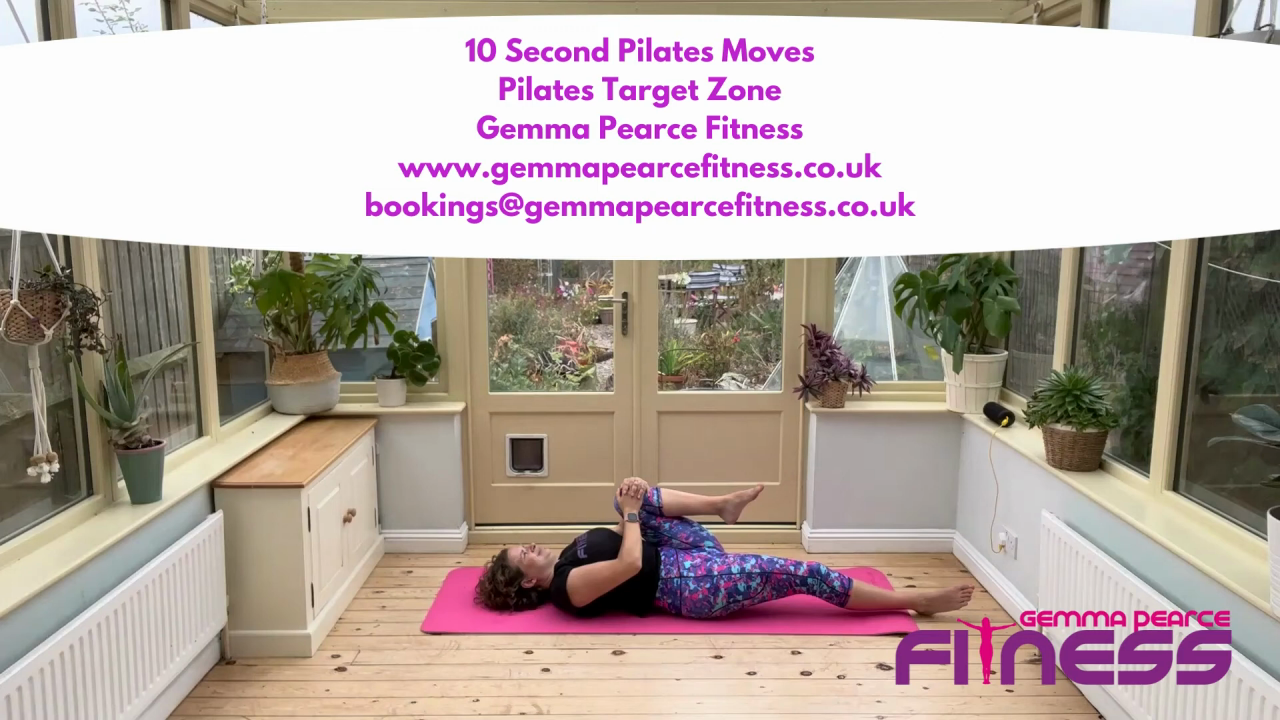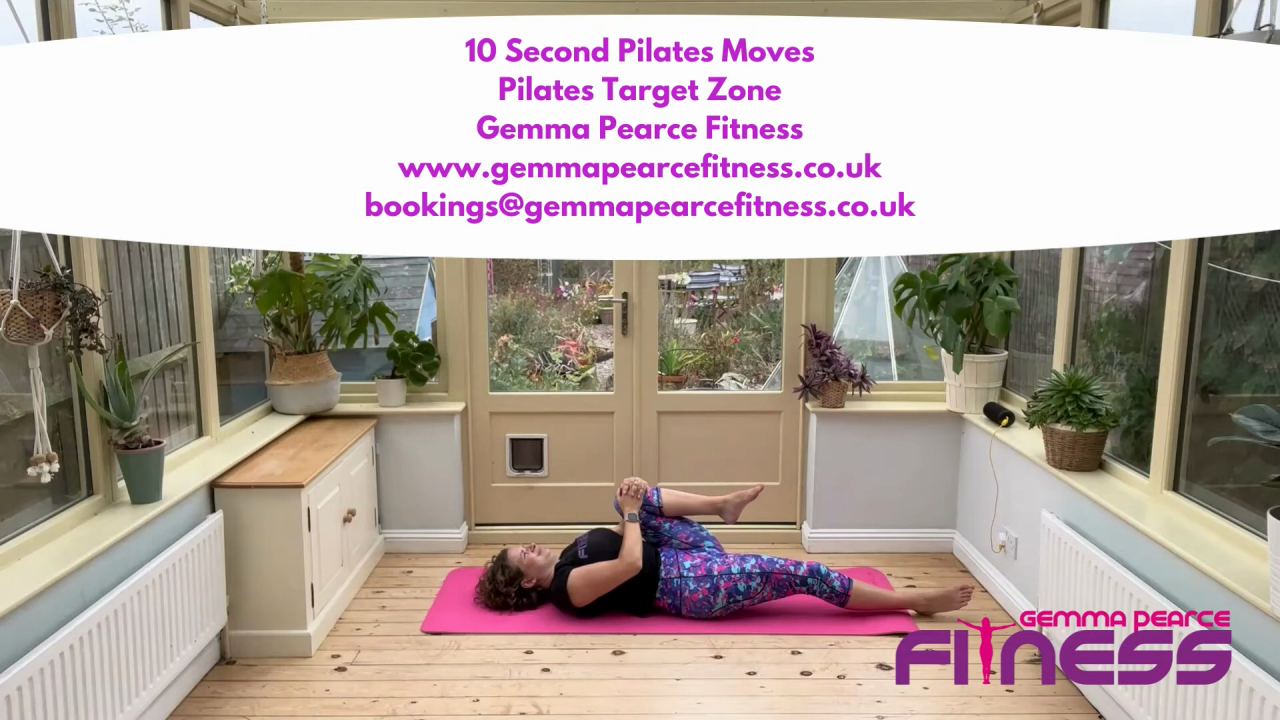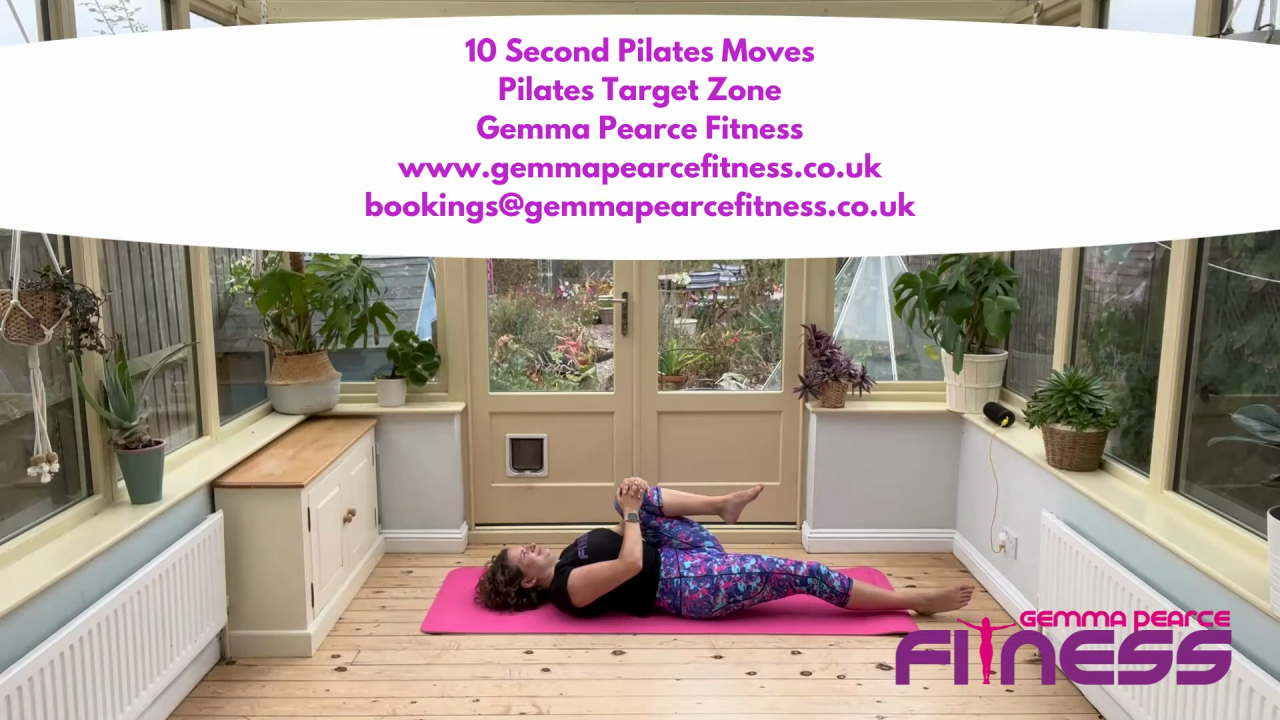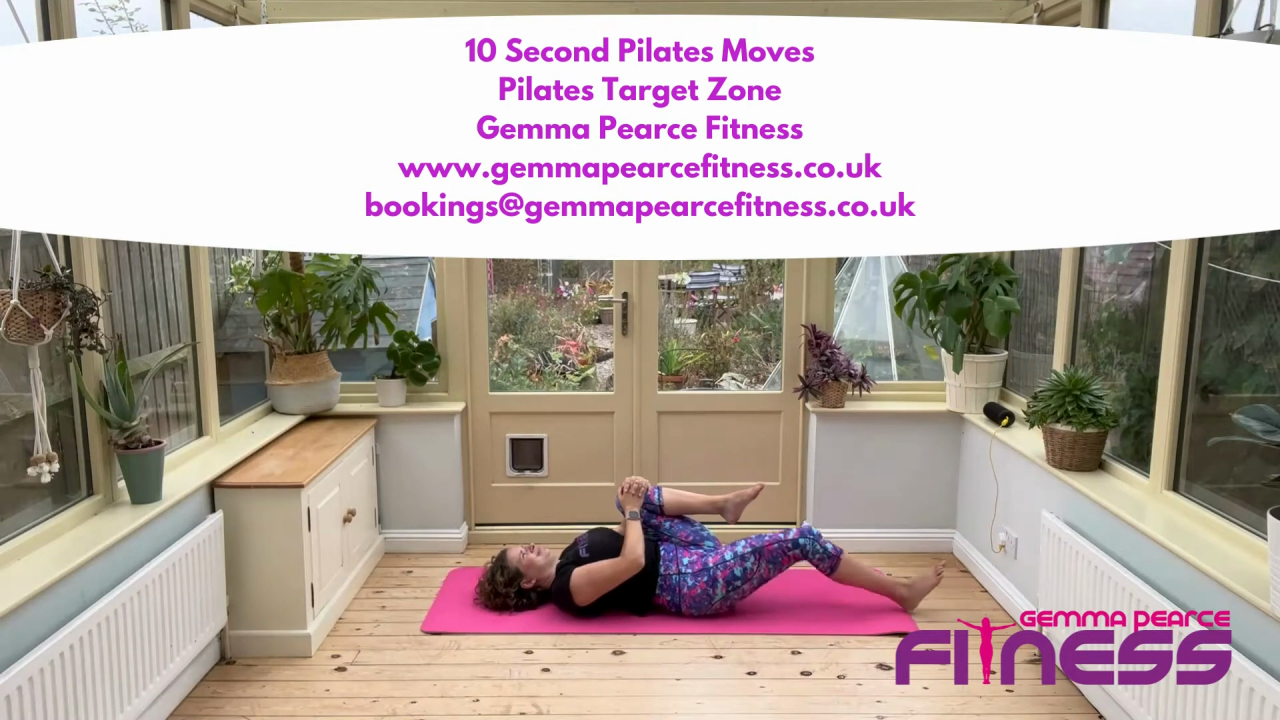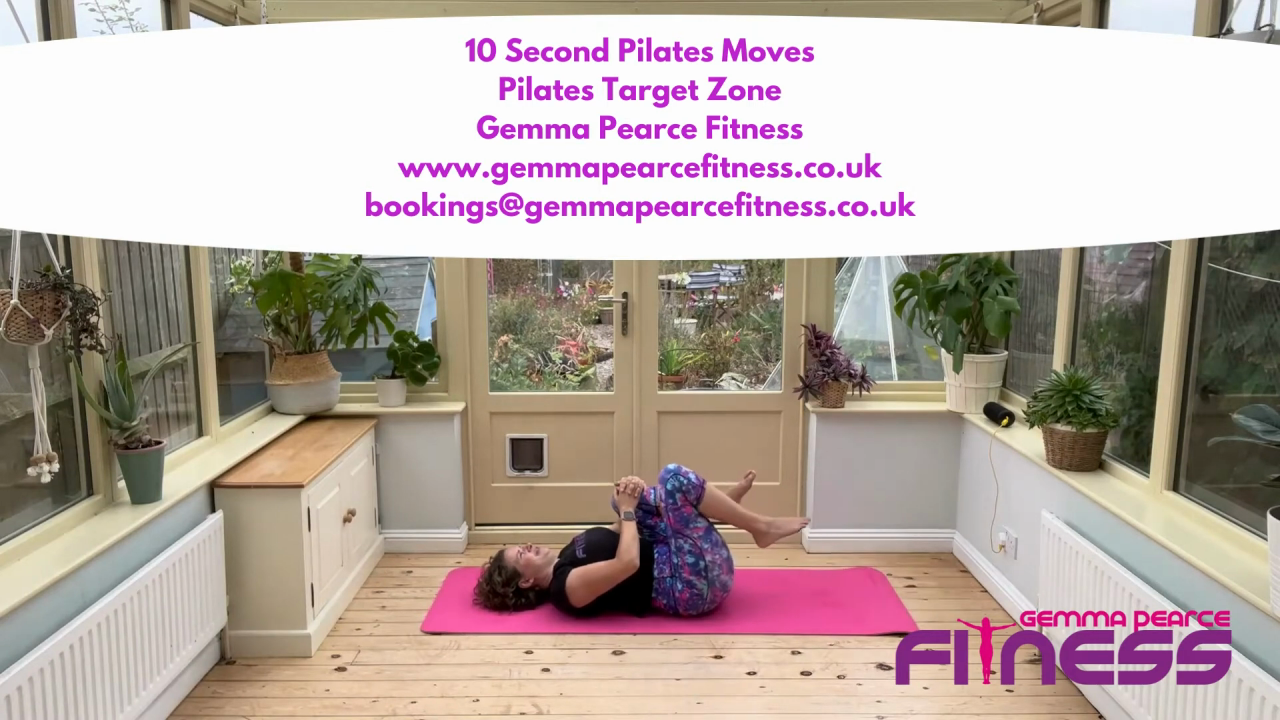
dt=1s
person 1, frame 1
left shoulder: (568, 558)
right shoulder: (569, 588)
left elbow: (616, 542)
right elbow: (629, 563)
left wrist: (631, 505)
right wrist: (631, 512)
left hip: (687, 558)
right hip: (690, 586)
left knee: (638, 499)
right knee: (800, 573)
left ankle: (722, 505)
right ankle: (915, 600)
person 1, frame 2
left shoulder: (568, 559)
right shoulder: (570, 588)
left elbow: (620, 539)
right elbow: (631, 564)
left wrist: (631, 507)
right wrist: (632, 513)
left hip: (686, 559)
right hip: (688, 586)
left knee: (640, 499)
right knee: (800, 573)
left ankle: (722, 505)
right ankle: (914, 600)
person 1, frame 3
left shoulder: (568, 558)
right shoulder: (570, 588)
left elbow: (620, 539)
right elbow: (632, 563)
left wrist: (632, 507)
right wrist: (631, 512)
left hip: (687, 559)
right hip: (691, 587)
left knee: (640, 500)
right knee: (801, 573)
left ankle: (723, 505)
right ankle: (915, 599)
person 1, frame 4
left shoulder: (567, 562)
right shoulder: (571, 587)
left elbow: (619, 541)
right elbow: (632, 561)
left wrist: (632, 506)
right wrist: (633, 511)
left hip: (689, 560)
right hip: (696, 585)
left knee: (641, 497)
right knee: (801, 538)
left ankle: (723, 504)
right ankle: (899, 590)
person 1, frame 5
left shoulder: (565, 559)
right shoulder: (568, 588)
left elbow: (619, 538)
right elbow: (628, 563)
left wrist: (628, 504)
right wrist: (628, 509)
right hip: (693, 589)
right knee: (674, 476)
left ankle: (720, 504)
right ankle: (761, 526)
